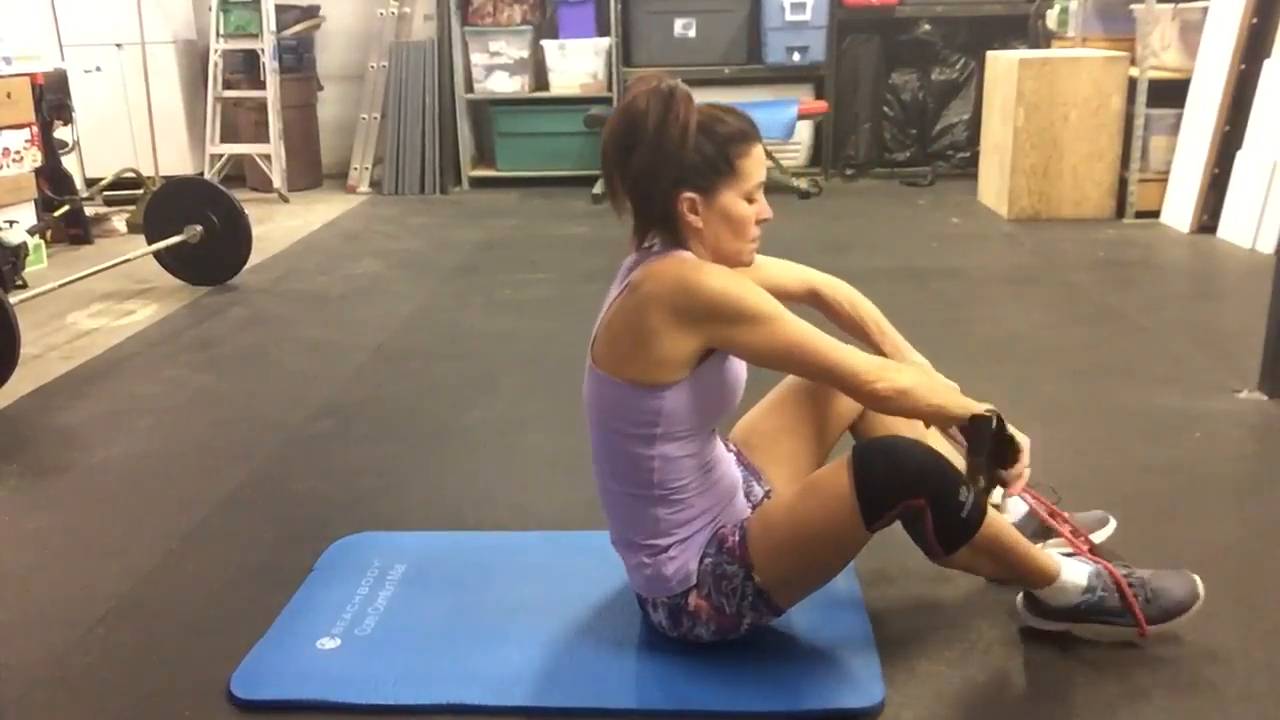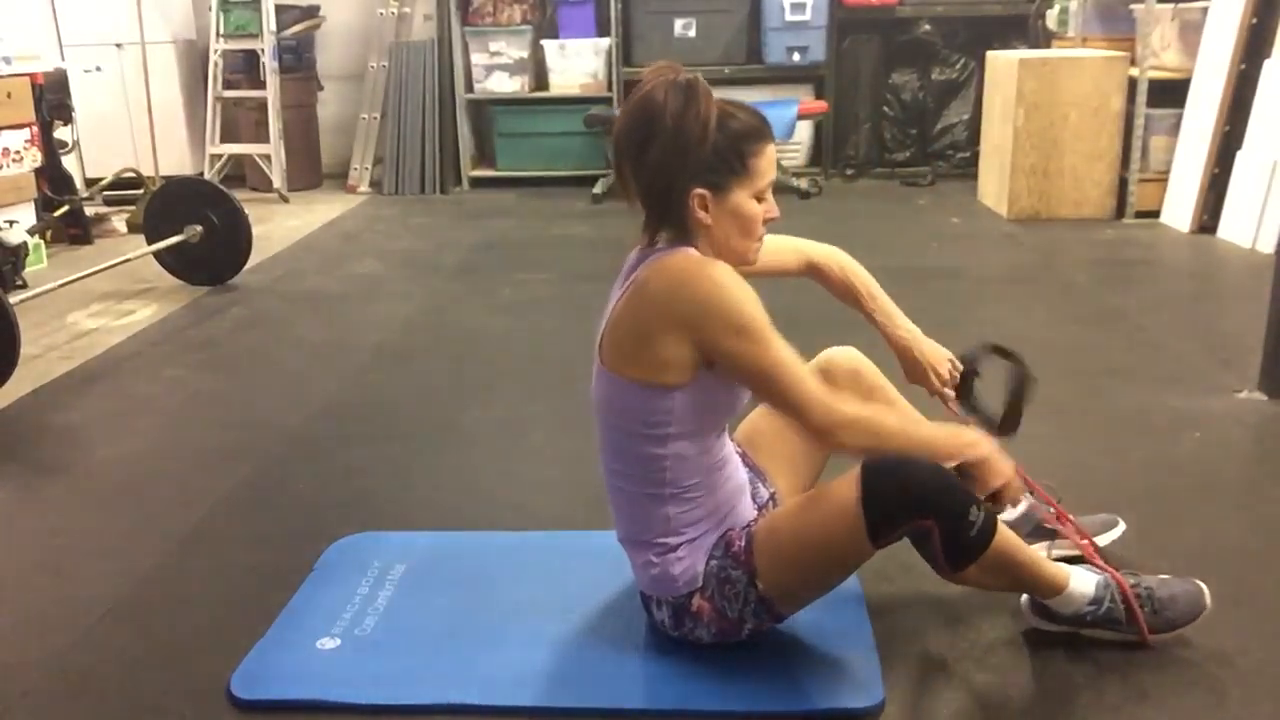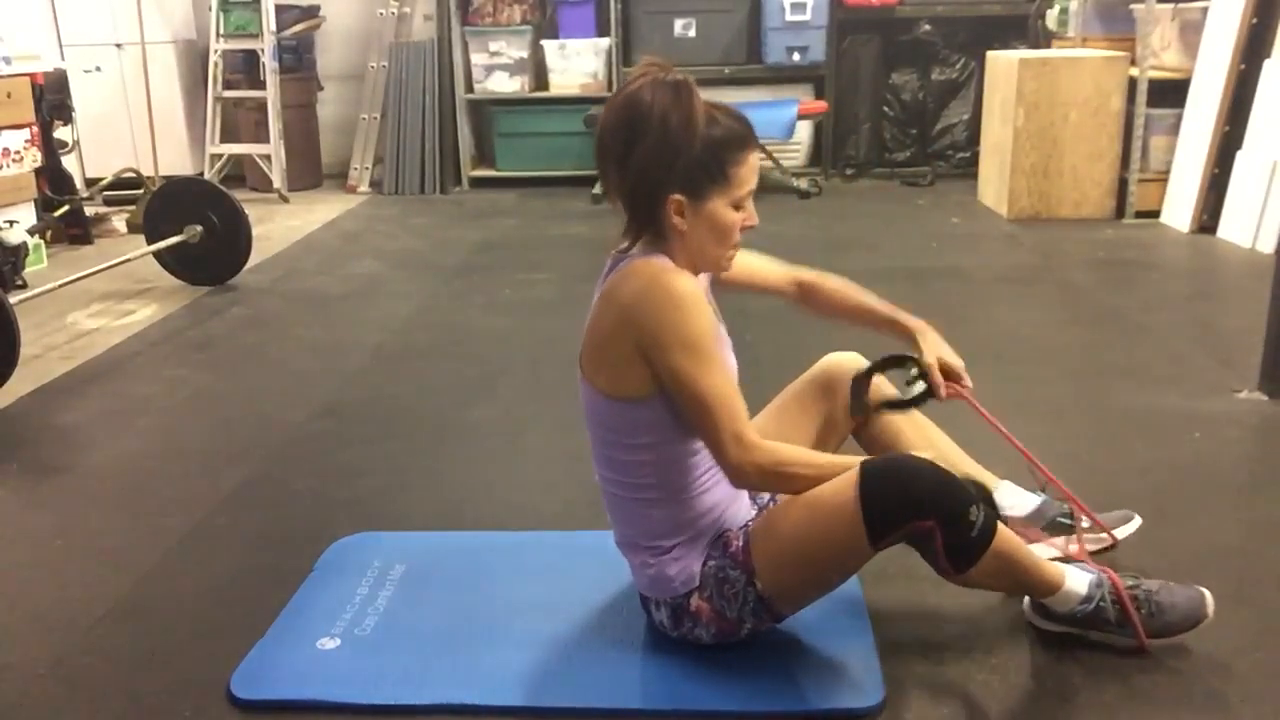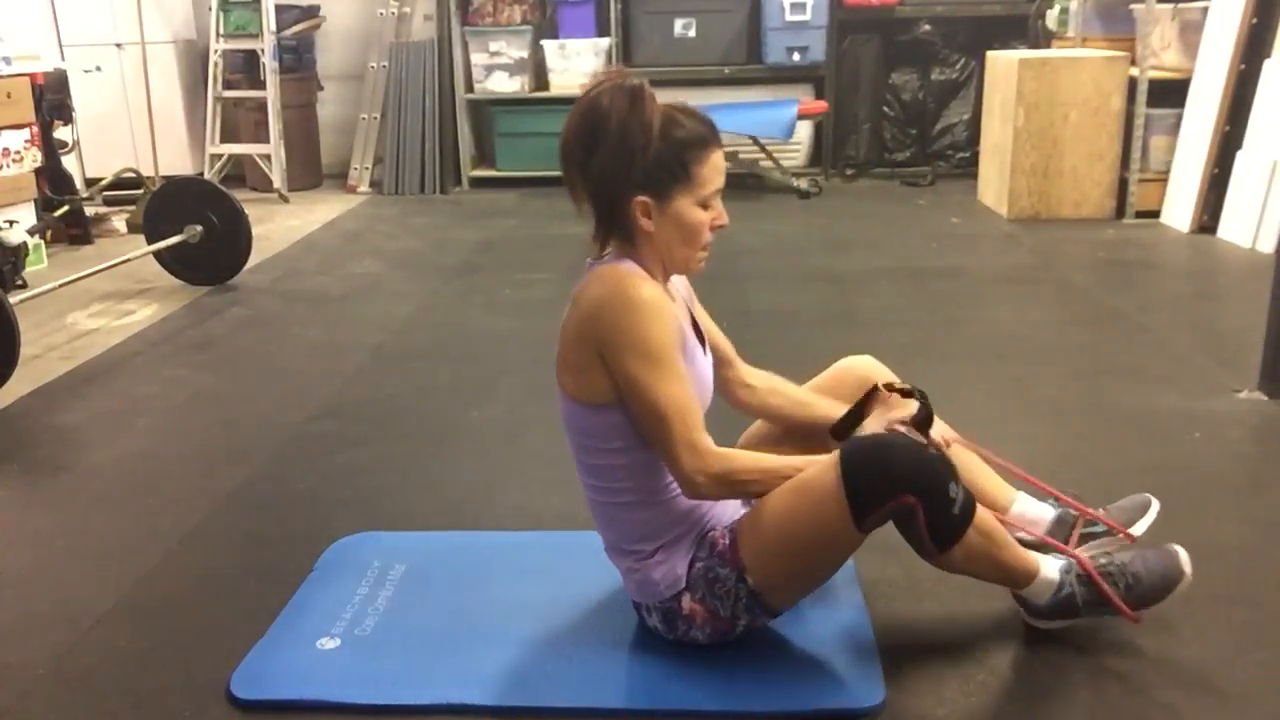
dt=0.3s
person 1, frame 1
left shoulder: (675, 259)
right shoulder: (688, 288)
left elbow: (822, 289)
right elbow: (874, 383)
left wrist: (916, 370)
right wrist: (984, 416)
left hip: (713, 508)
right hip: (696, 585)
left knee: (845, 380)
right knee: (901, 470)
left ankle: (1006, 520)
right ankle: (1065, 590)
person 1, frame 2
left shoulder: (678, 253)
right shoulder: (695, 284)
left elbow: (822, 259)
right elbow: (831, 422)
left wrist: (907, 335)
right wrist: (969, 445)
left hip: (714, 516)
right hip: (701, 586)
left knee: (842, 368)
right knee: (912, 488)
left ankle: (1010, 520)
right ankle: (1072, 598)
person 1, frame 3
left shoulder: (664, 259)
right shoulder: (663, 291)
left elbow: (798, 284)
right elbow: (746, 458)
left wrist: (911, 328)
right wrist: (882, 469)
left hip: (714, 524)
right hip: (700, 587)
left knee: (848, 376)
right knee: (912, 490)
left ankle: (1019, 517)
right ankle: (1075, 598)
person 1, frame 4
left shoulder: (647, 273)
right shoulder: (627, 296)
left elbow: (742, 383)
right elbow: (700, 469)
left wrist: (858, 425)
right wrist: (850, 461)
left hip: (704, 533)
right hip: (691, 590)
left knee: (859, 376)
right knee: (889, 466)
left ankle: (1043, 527)
right ankle: (1050, 587)
